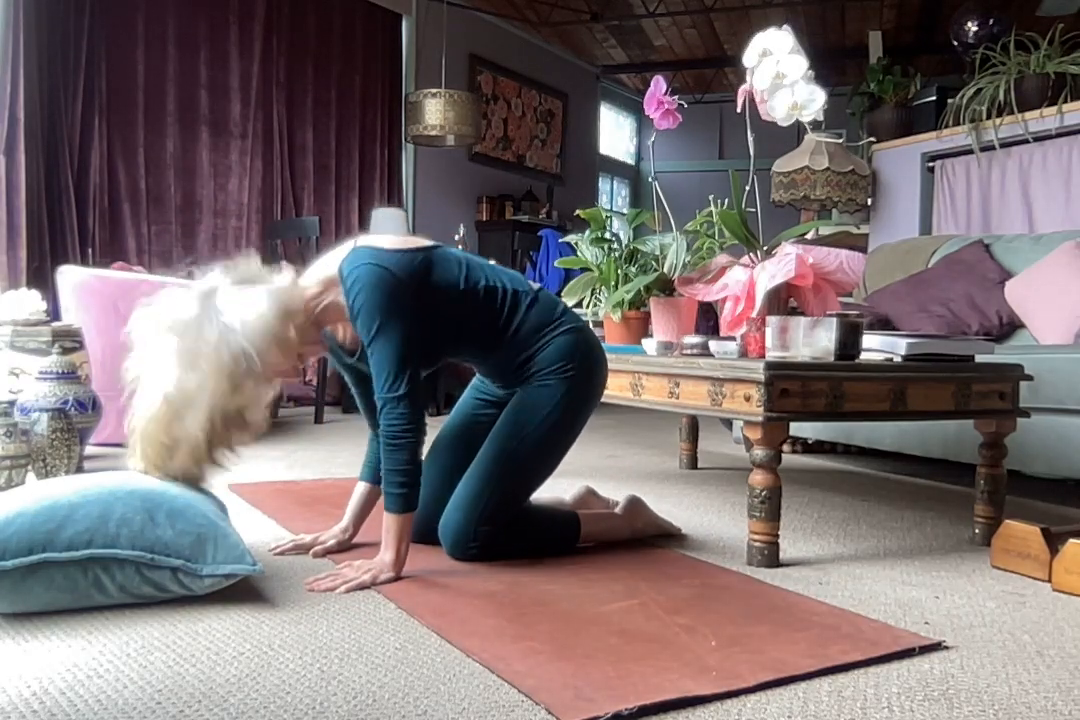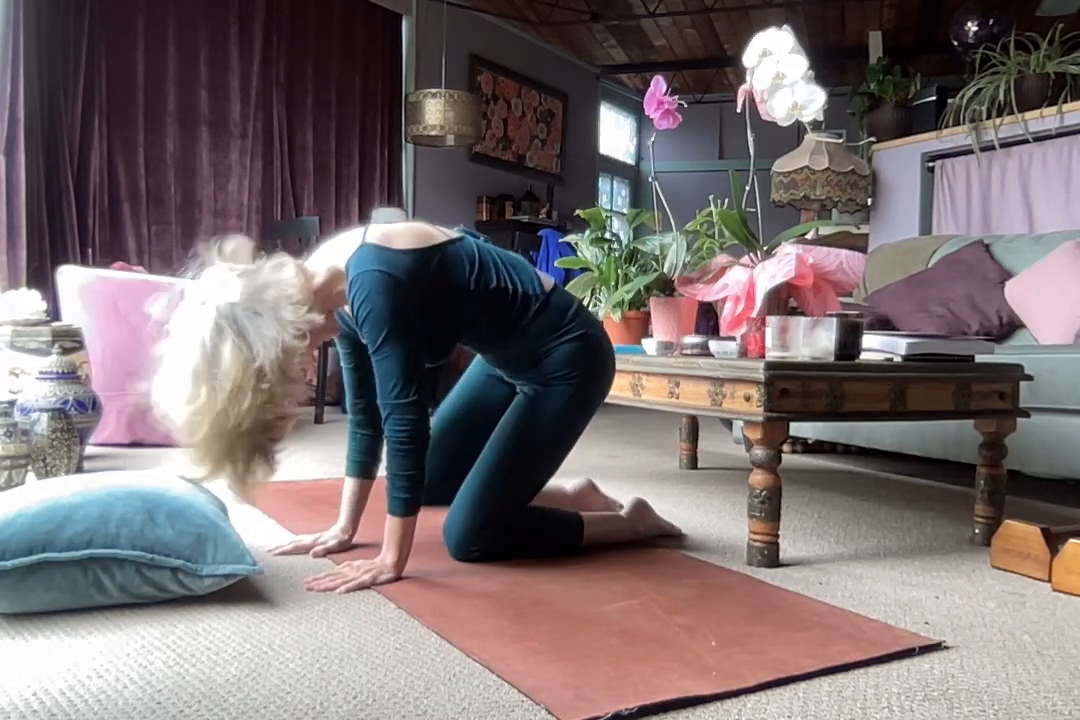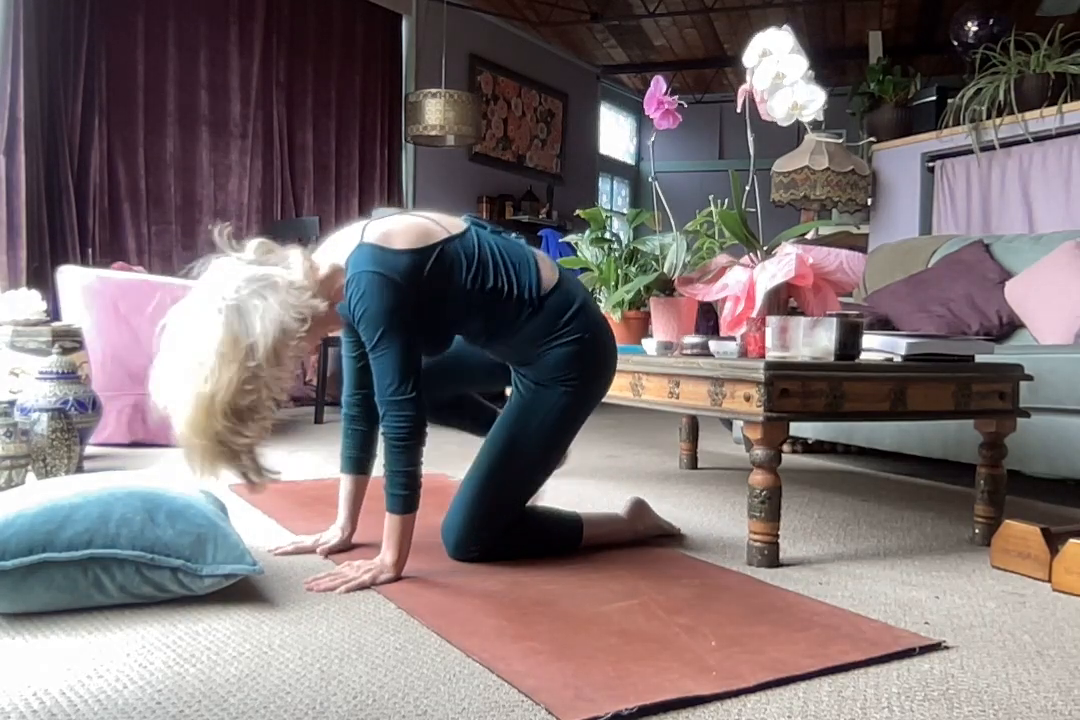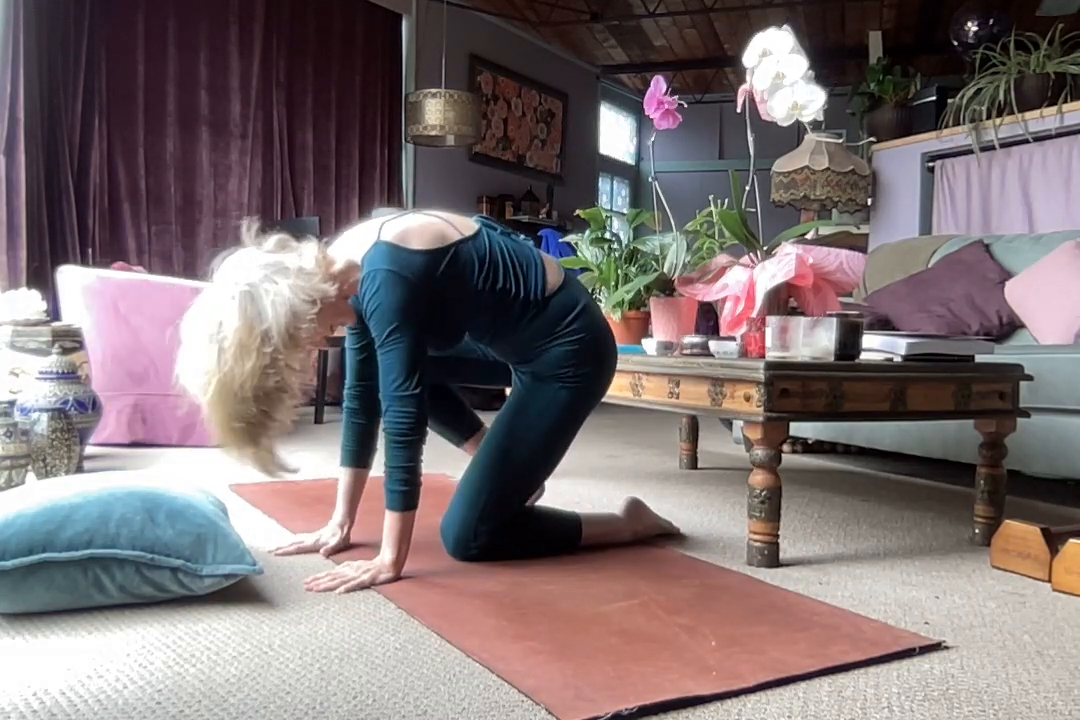
dt=0.3s
person 1, frame 1
left shoulder: (364, 278)
right shoulder: (330, 334)
left elbow: (402, 419)
right elbow: (390, 431)
left wrist: (390, 559)
right wrist: (345, 527)
left hip: (557, 360)
right hip: (506, 373)
left knee: (466, 535)
right knee: (426, 521)
left ankle: (626, 520)
right ankle: (577, 503)
person 1, frame 2
left shoulder: (372, 279)
right shoulder: (341, 292)
left elbow: (403, 420)
right elbow: (368, 416)
left wrist: (390, 561)
right wrist: (343, 528)
left hip: (565, 354)
right hip: (511, 352)
left knee: (470, 536)
right knee: (433, 482)
left ankle: (631, 523)
right ankle: (571, 498)
person 1, frame 3
left shoulder: (370, 278)
right shoulder: (345, 278)
left elbow: (401, 420)
right elbow: (361, 405)
left wrist: (390, 561)
right wrist: (341, 527)
left hip: (566, 348)
right hip: (516, 333)
left knee: (468, 537)
left ankle: (630, 522)
right ankle: (529, 447)
person 1, frame 4
left shoulder: (385, 275)
right shoulder: (351, 273)
left elbow: (403, 417)
right elbow: (362, 400)
left wrist: (390, 562)
right wrist: (339, 524)
left hip: (566, 349)
left knee: (468, 536)
right knee: (398, 373)
left ankle: (628, 523)
right ankle: (511, 468)
